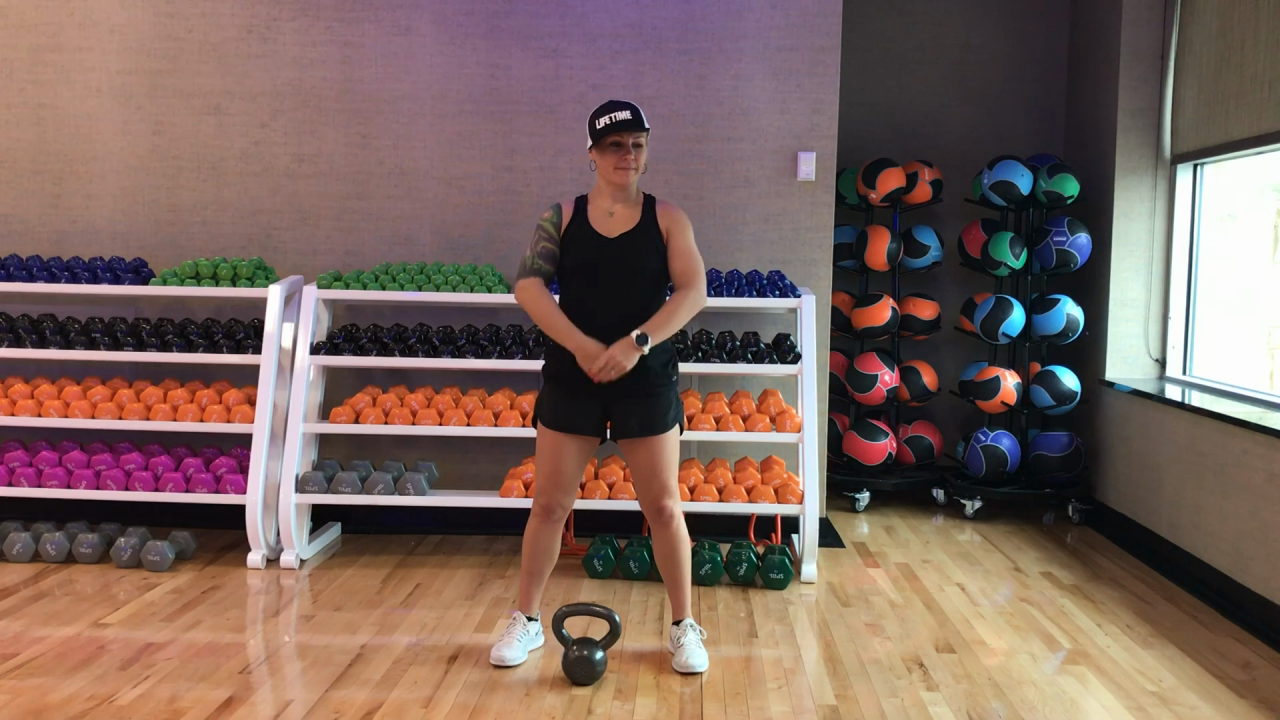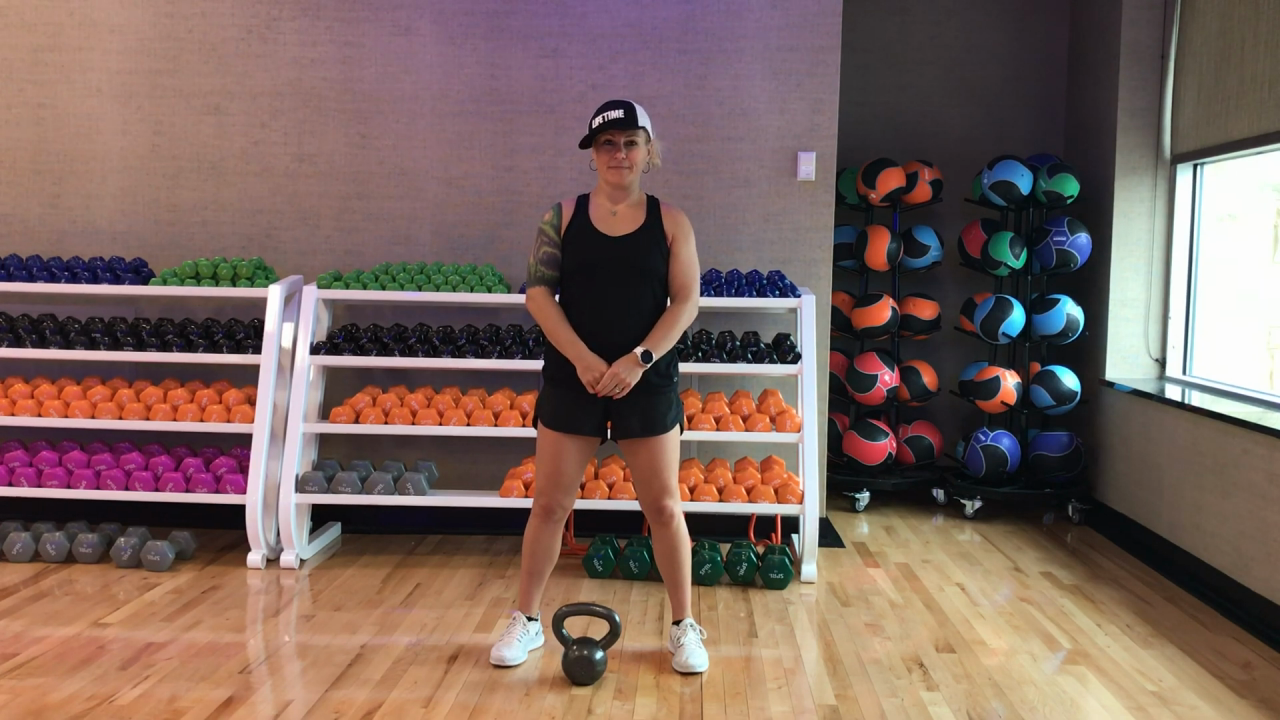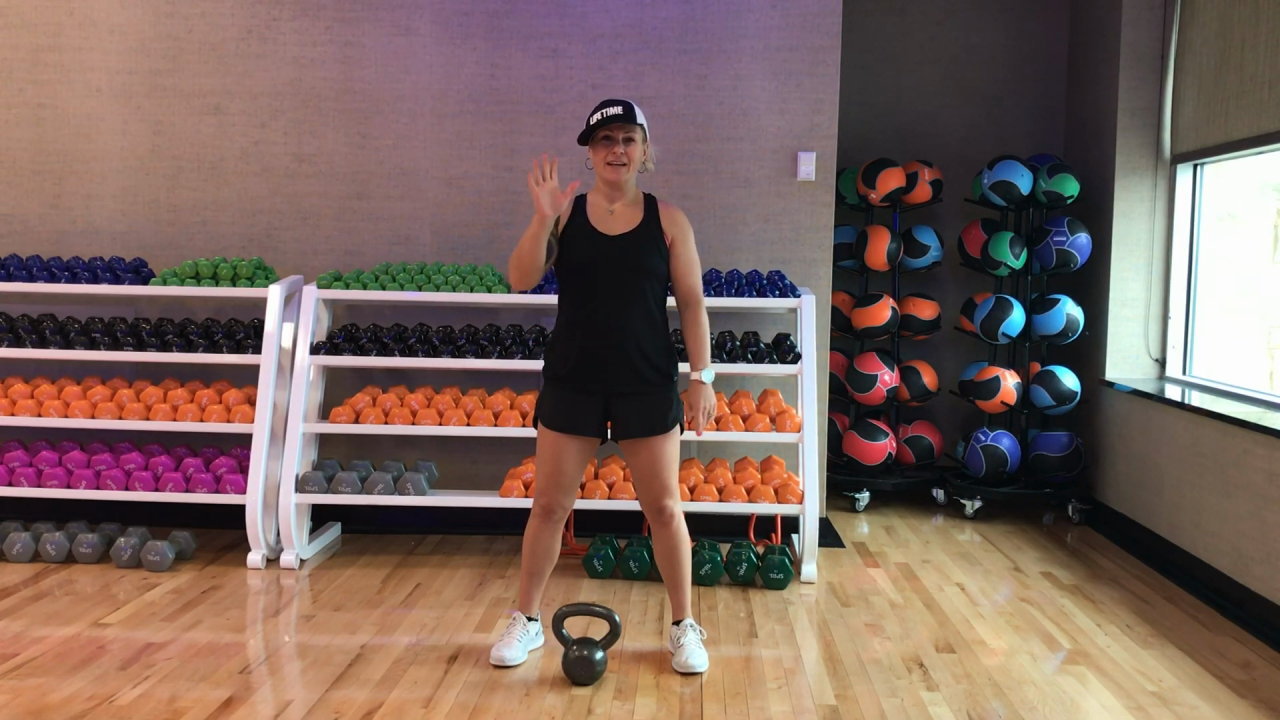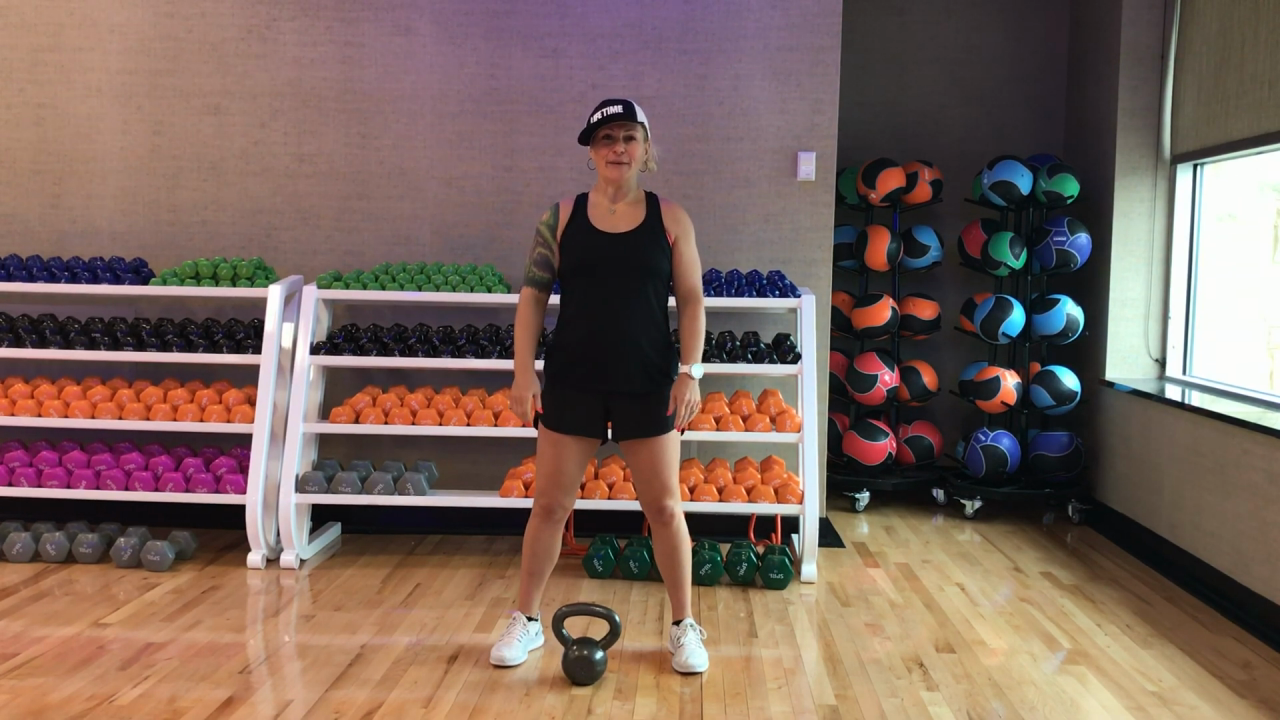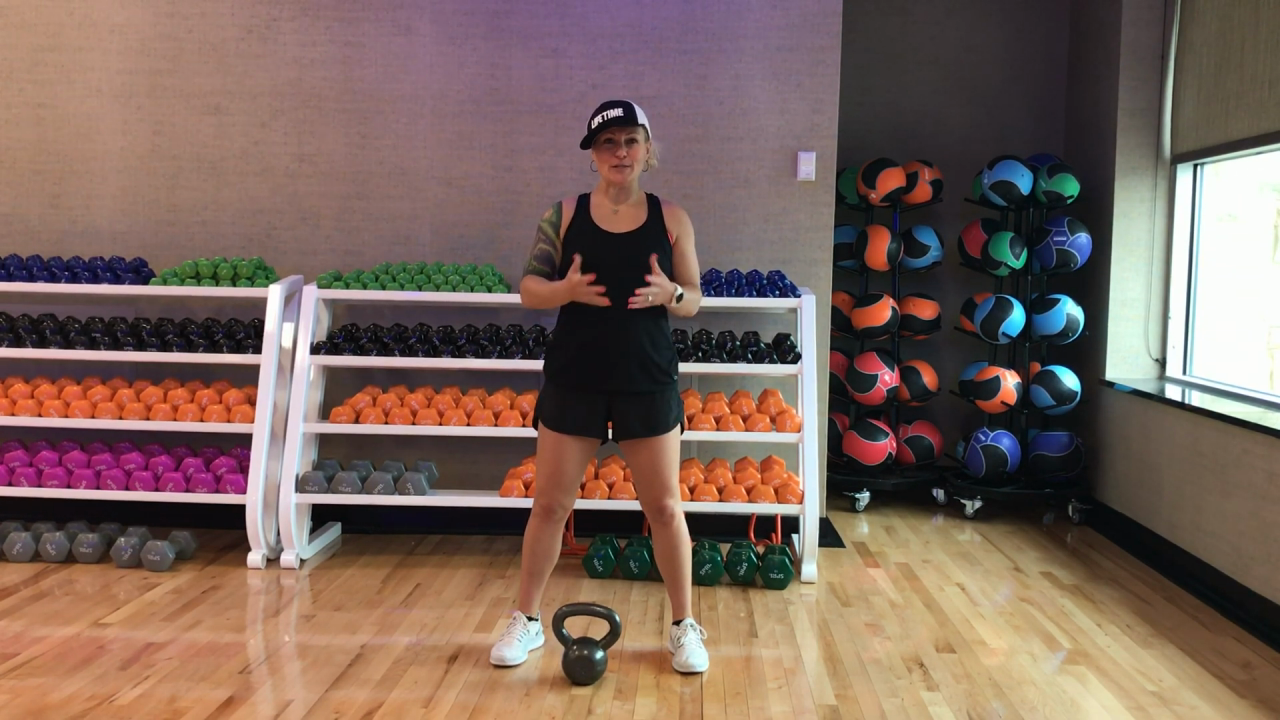
dt=1s
person 1, frame 1
left shoulder: (667, 217)
right shoulder: (561, 215)
left elbow: (692, 291)
right elbow: (528, 285)
left wrist: (637, 342)
right wrist: (577, 343)
left hip: (647, 380)
right hip: (570, 379)
left knee: (663, 506)
right knee: (548, 503)
left ankle: (684, 626)
right ankle: (526, 620)
person 1, frame 2
left shoulder: (670, 221)
right shoulder: (563, 215)
left elbow: (686, 300)
right elbow: (538, 292)
left wrist: (639, 360)
right wrist: (582, 358)
left hip: (648, 381)
right hip: (571, 380)
left knee: (664, 507)
right knee: (549, 504)
left ankle: (684, 627)
right ankle: (526, 620)
person 1, frame 3
left shoulder: (668, 219)
right shoulder: (565, 212)
left elbow: (691, 301)
right elbow: (521, 281)
left wrist: (701, 376)
right wrist: (543, 219)
left hip: (649, 385)
right hip: (571, 381)
left knee: (663, 506)
right knee: (548, 504)
left ankle: (683, 626)
right ankle: (526, 620)
person 1, frame 4
left shoulder: (670, 217)
right shoulder: (562, 215)
left elbow: (690, 300)
right elbow: (533, 294)
left wrist: (690, 372)
right wrist: (523, 371)
left hip: (648, 384)
right hip: (572, 382)
left knee: (664, 506)
right knee: (549, 504)
left ankle: (684, 626)
right ankle: (526, 620)
person 1, frame 5
left shoulder: (671, 218)
right shoulder: (564, 213)
left elbow: (694, 295)
right elbow: (529, 285)
left wrist: (670, 294)
right wrist: (565, 291)
left hip: (649, 382)
right hip: (572, 380)
left knee: (665, 506)
right knee: (549, 503)
left ankle: (684, 626)
right ankle: (526, 619)
